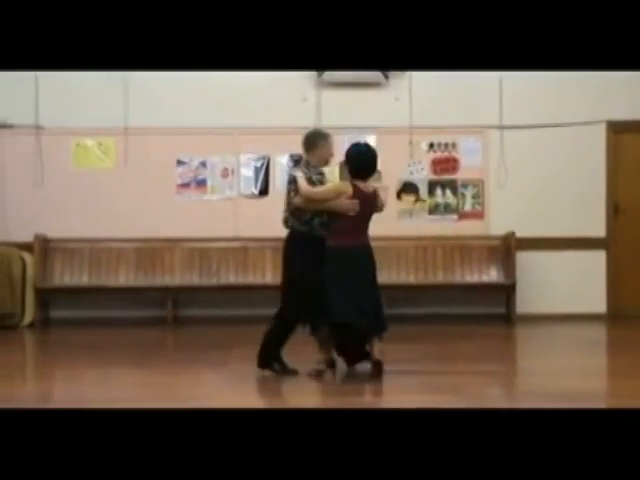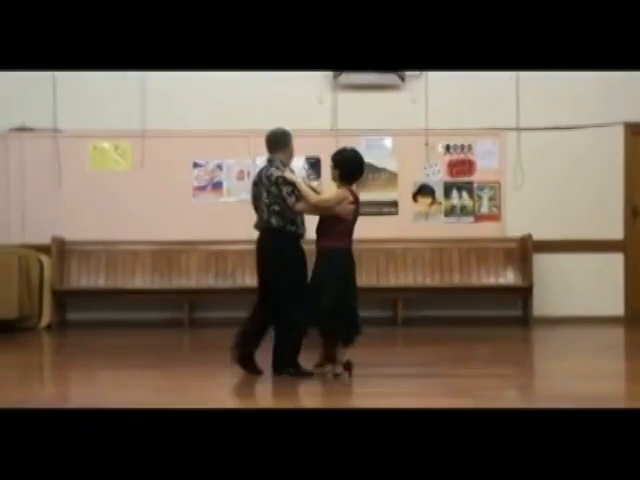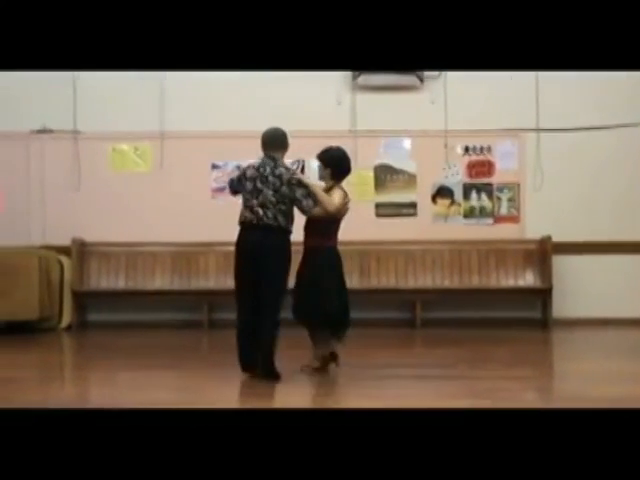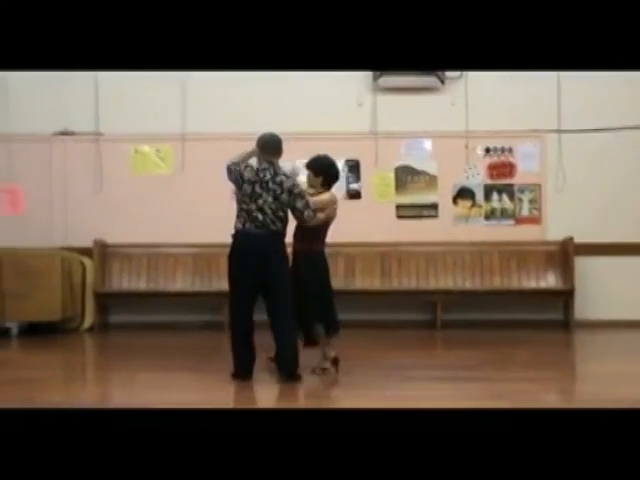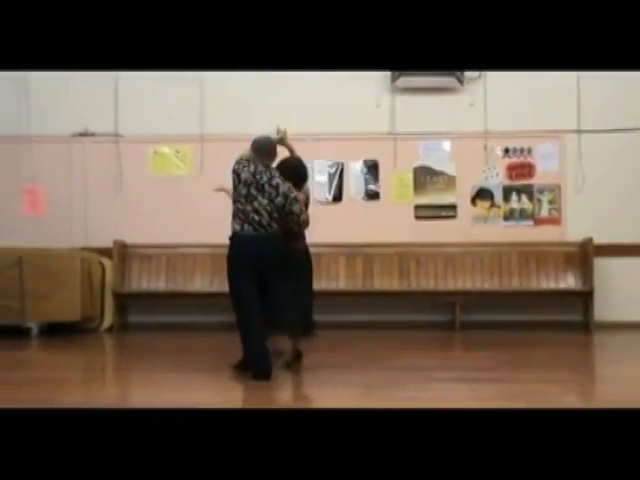
dt=0.4s
person 1, frame 1
left shoulder: (314, 174)
right shoulder: (304, 174)
right elbow: (299, 200)
right wrist: (337, 205)
left hip: (315, 245)
right hip: (302, 245)
left knee: (323, 300)
right knee: (293, 304)
left ankle: (333, 351)
right ankle: (269, 356)
person 1, frame 2
left shoulder: (262, 174)
right shoulder: (280, 174)
right elbow: (296, 205)
right wrist: (336, 209)
left hip: (268, 241)
right hip: (285, 244)
left knee: (269, 300)
right knee: (293, 303)
left ankle: (245, 349)
right ankle: (287, 361)
person 1, frame 3
left shoulder: (248, 171)
right shoulder: (290, 176)
left elbow: (233, 186)
right elbow: (309, 208)
left hip: (248, 238)
right hip: (276, 241)
left knee: (247, 301)
right knee: (270, 304)
left ankle: (249, 361)
right ankle: (266, 365)
person 1, frame 4
left shoulder: (243, 173)
right shoulder: (288, 183)
left elbow: (233, 164)
right elbow: (306, 217)
left wrist: (253, 151)
left hip: (245, 244)
right hip: (273, 246)
left knee: (242, 307)
right knee: (281, 306)
left ankle: (243, 367)
right ankle: (289, 365)
person 1, frame 5
left shoulder: (241, 172)
right shoulder: (282, 185)
left elbow: (242, 158)
right elbow: (301, 222)
left wrist: (257, 148)
left hip: (243, 246)
right hip: (271, 246)
left knee: (247, 306)
right knee: (262, 303)
left ankle: (261, 365)
right ankle: (252, 359)
person 2, frame 1
left shoulder: (345, 189)
right shoulder: (373, 192)
left elbow: (308, 193)
left wrist: (300, 176)
left hip: (341, 256)
right hip: (362, 254)
left knee: (338, 307)
right knee: (366, 306)
left ankle: (350, 359)
right ankle: (375, 357)
person 2, frame 2
left shoulder: (343, 195)
right shoulder: (346, 195)
left elbow: (315, 201)
right elbow: (322, 203)
left wrist: (296, 180)
left hip: (333, 258)
right hip: (336, 257)
left knee: (329, 310)
right knee: (326, 309)
left ankle: (343, 362)
right ankle: (330, 354)
person 2, frame 3
left shoulder: (338, 193)
right shoulder: (326, 191)
left elbow: (330, 208)
left wrist: (313, 185)
left hip: (323, 256)
right hip: (314, 254)
left knee: (317, 307)
right knee: (311, 306)
left ankle: (323, 355)
right ankle: (325, 351)
person 2, frame 4
left shoulder: (329, 199)
right shoulder: (314, 198)
left hip: (311, 260)
right hip: (302, 258)
left knee: (313, 310)
right knee: (297, 307)
left ankle: (329, 357)
person 2, frame 5
right shoulder: (303, 194)
right elbow: (302, 168)
left wrist: (228, 192)
right wrist: (287, 144)
left hip: (286, 257)
right hip: (301, 256)
left knee: (272, 303)
right knee: (297, 303)
right ankle: (297, 349)
